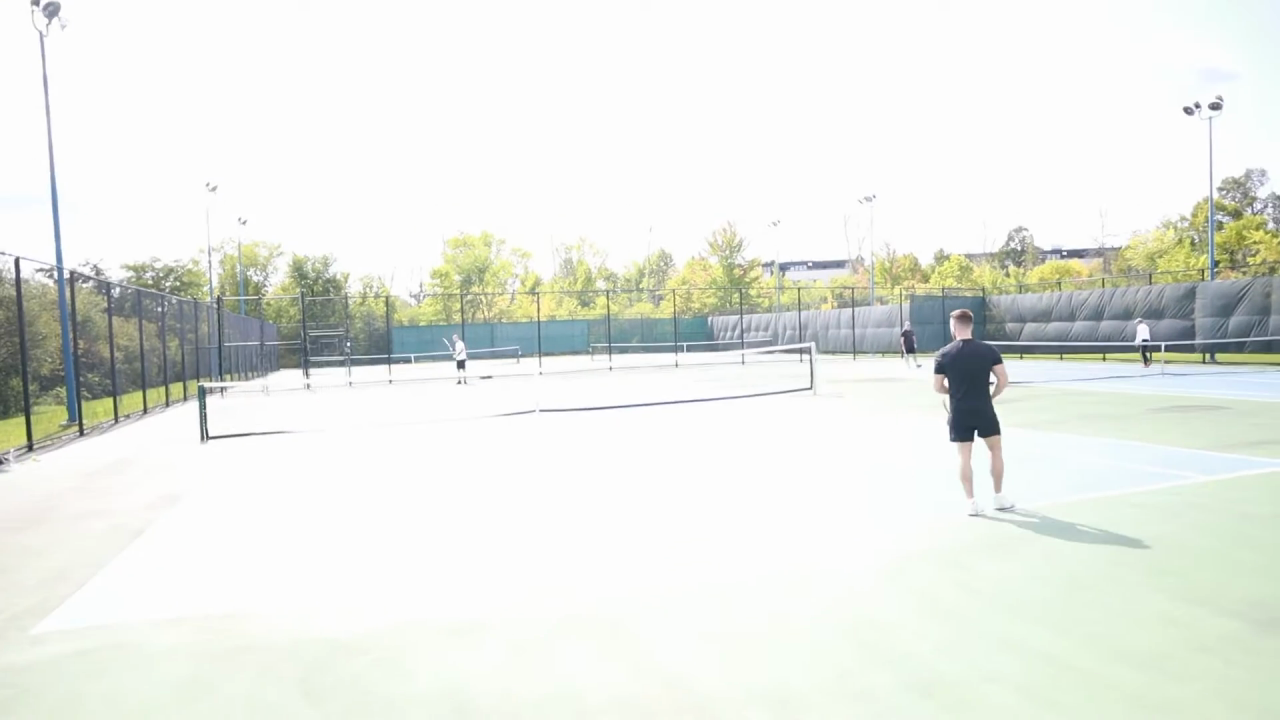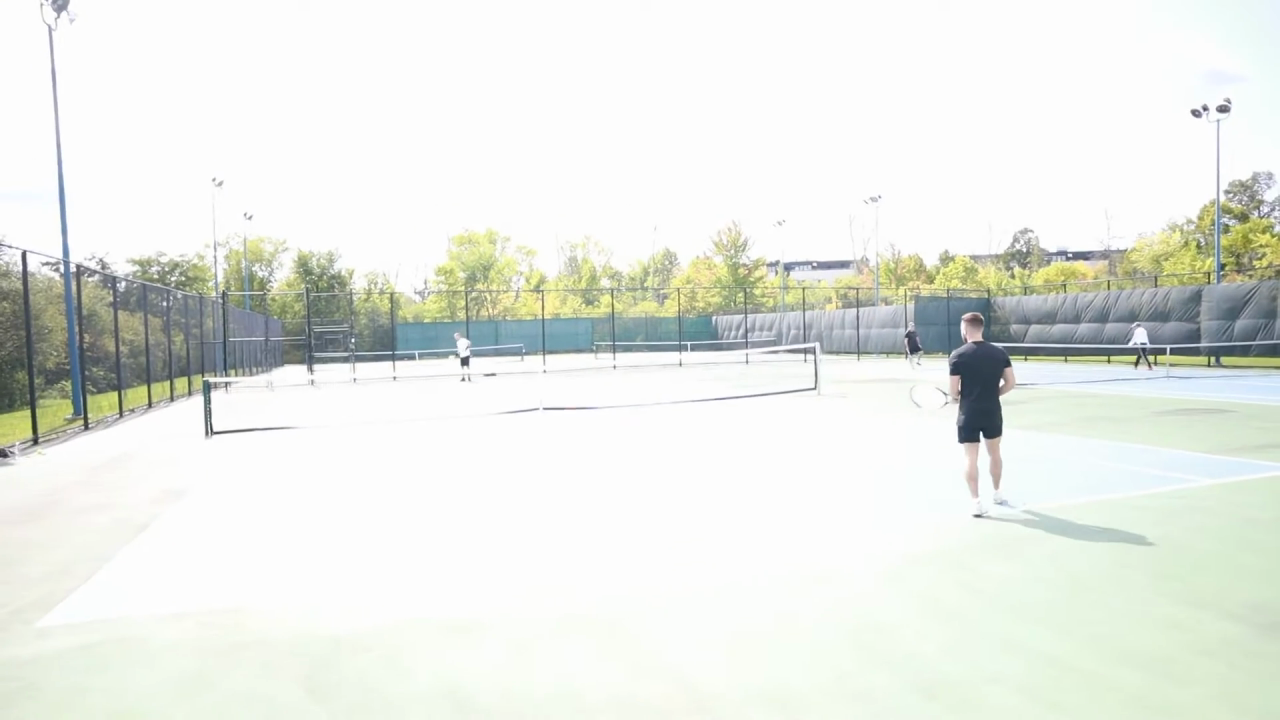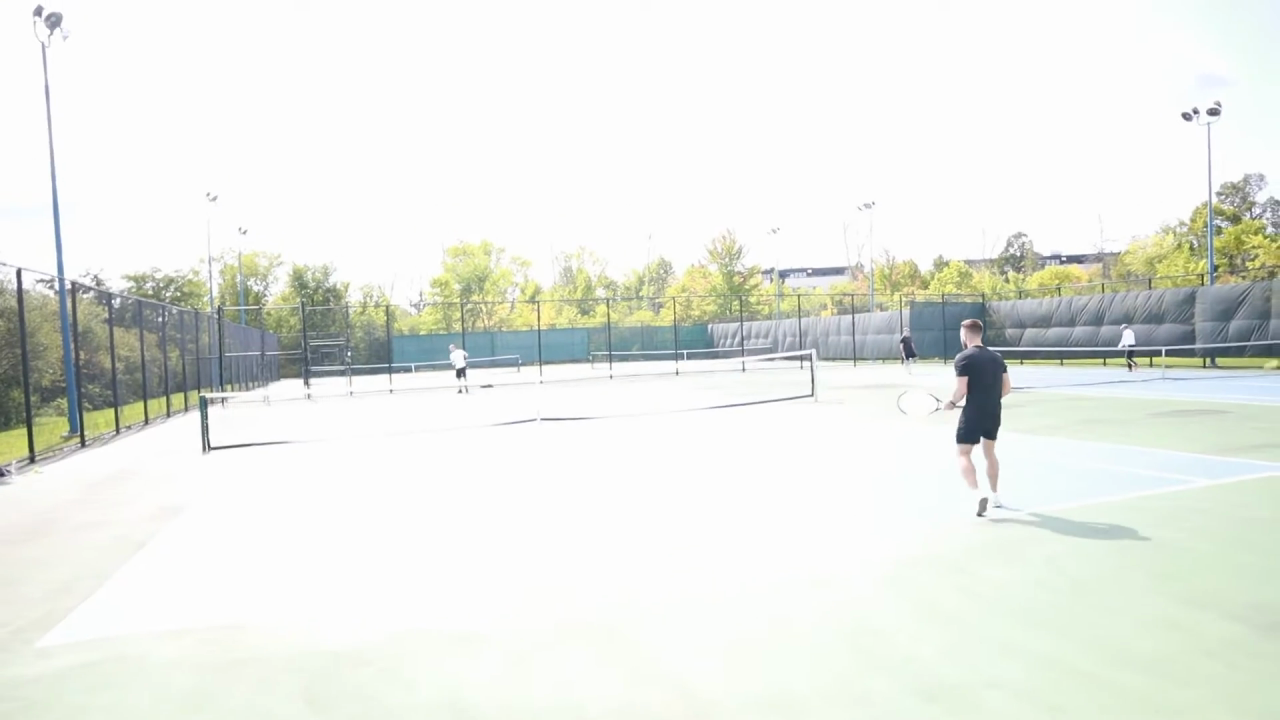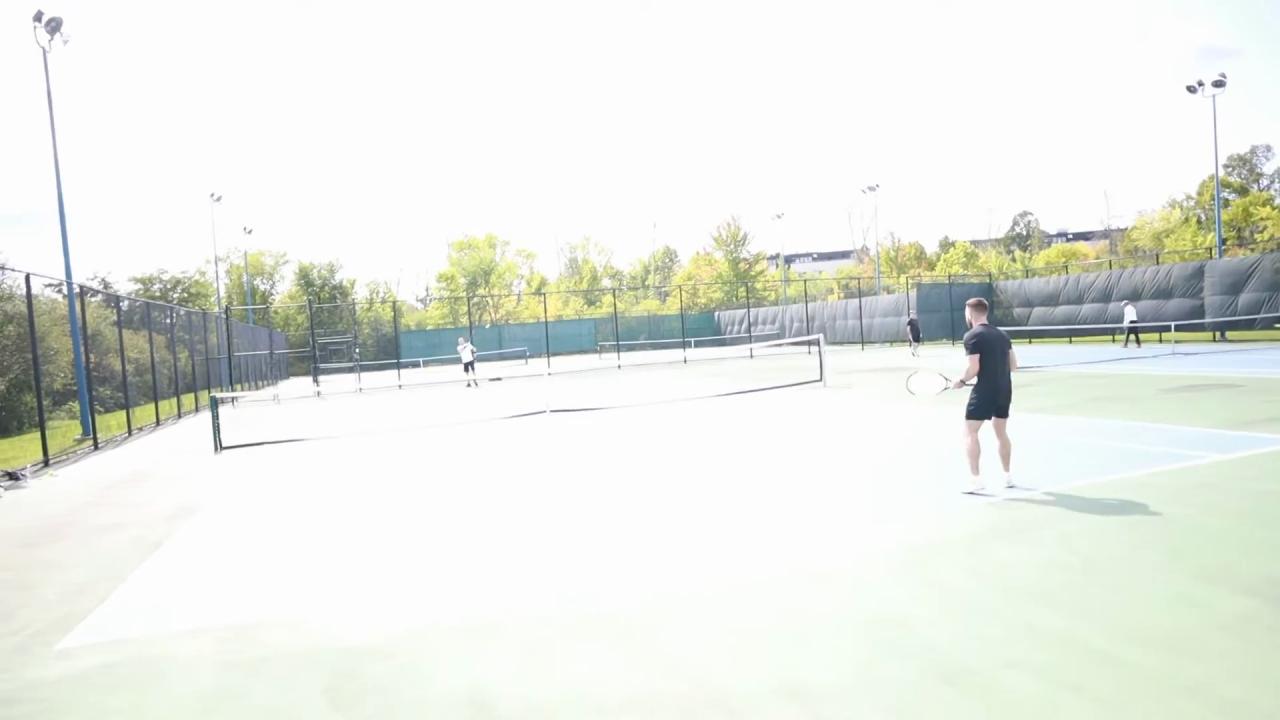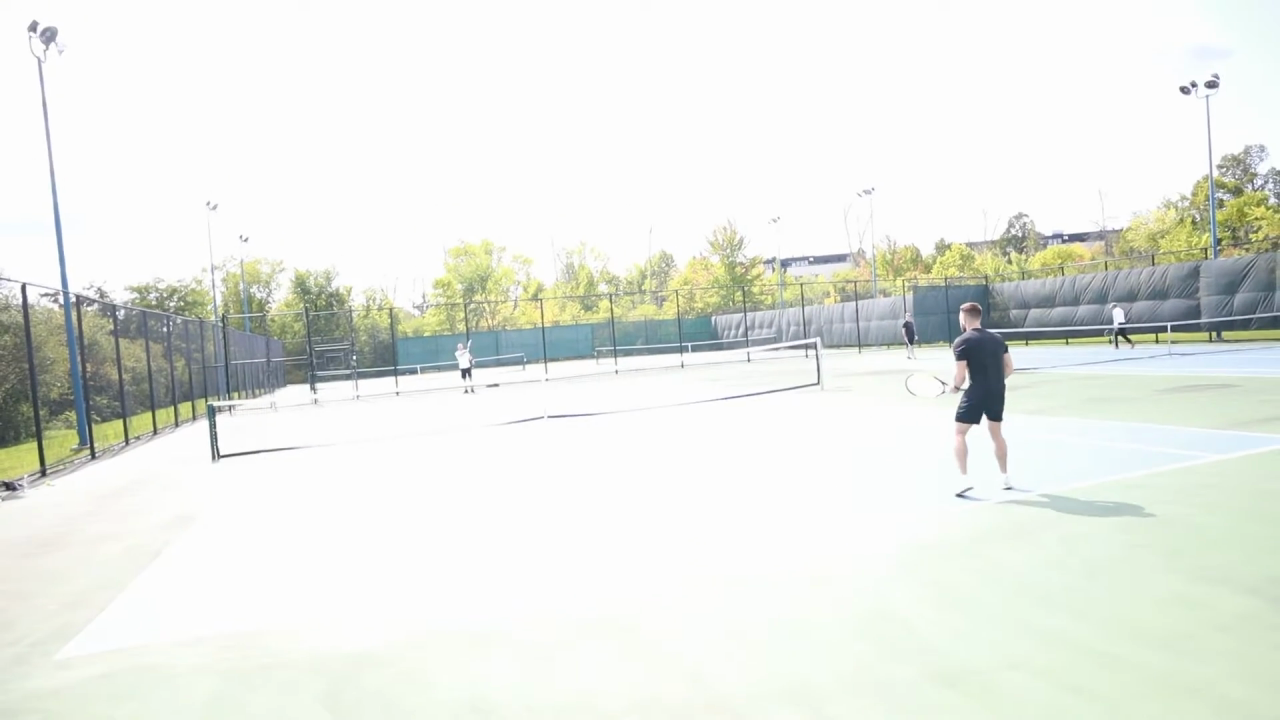
dt=0.2s
person 1, frame 1
left shoulder: (944, 354)
right shoulder: (989, 350)
left elbow: (938, 387)
right elbow: (1003, 380)
right wrist: (991, 396)
left hip: (958, 413)
right hip: (983, 410)
left knee: (964, 457)
right knee: (995, 451)
left ankle: (972, 503)
right ankle: (999, 497)
person 1, frame 2
left shoulder: (958, 355)
right shoulder: (1000, 353)
left elbow: (953, 390)
right elbow: (1010, 383)
left wrist: (958, 397)
left hip: (968, 413)
right hip: (992, 411)
left knee: (971, 457)
right knee: (994, 452)
left ankle: (976, 502)
right ankle: (997, 494)
person 1, frame 3
left shoulder: (964, 358)
right shoulder: (997, 358)
left elbow: (962, 390)
right elbow: (1006, 388)
left wrist: (952, 403)
left hip: (973, 414)
right hip: (994, 413)
left knee: (963, 455)
right knee: (989, 453)
left ankle: (979, 493)
right ankle: (994, 496)
person 1, frame 4
left shoulder: (972, 336)
right shoulder: (1002, 335)
left elbow: (974, 368)
right elbow: (1013, 364)
left wrist: (961, 381)
left hip: (985, 390)
right hip: (1005, 390)
left knee: (971, 433)
right knee: (1001, 432)
left ankle: (975, 480)
right ankle: (1007, 476)
person 1, frame 5
left shoulder: (962, 341)
right shoulder: (997, 339)
left elbow: (961, 375)
right elbow: (1009, 368)
left wrist: (955, 386)
left hip: (976, 394)
right hip: (997, 393)
left knee: (959, 434)
right knee: (997, 434)
left ankle: (965, 480)
right ankle: (1005, 478)
